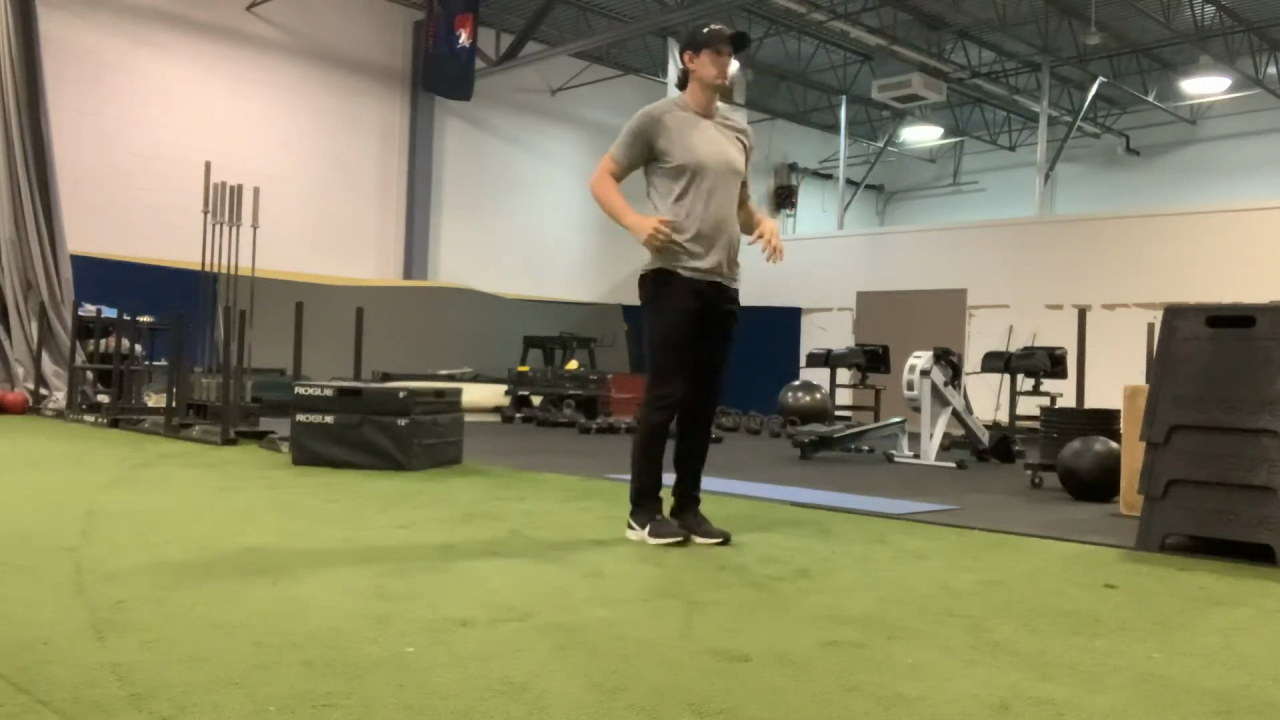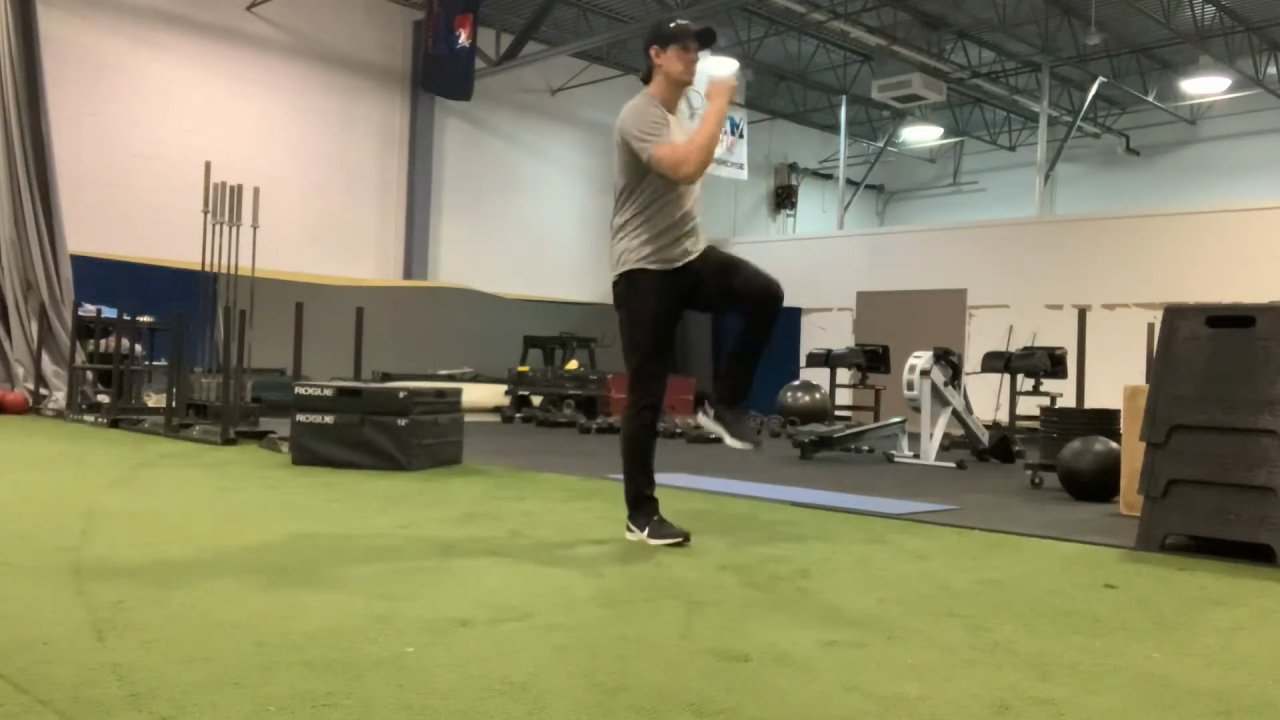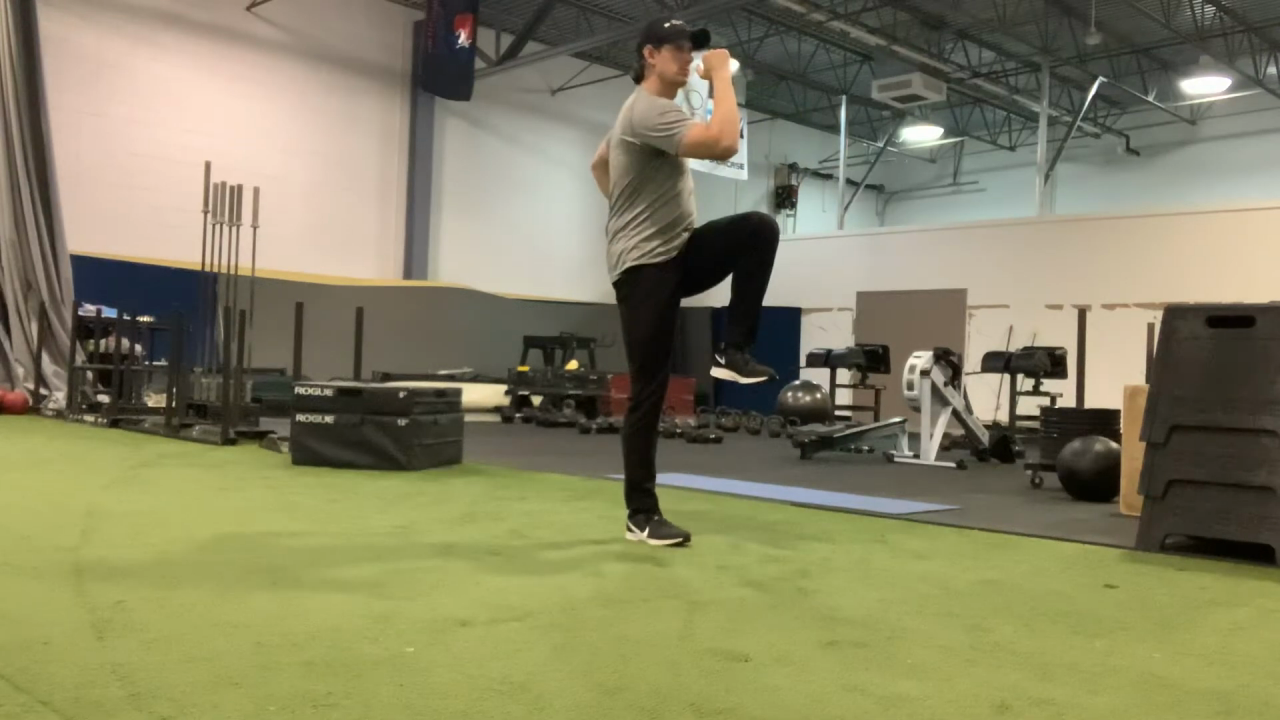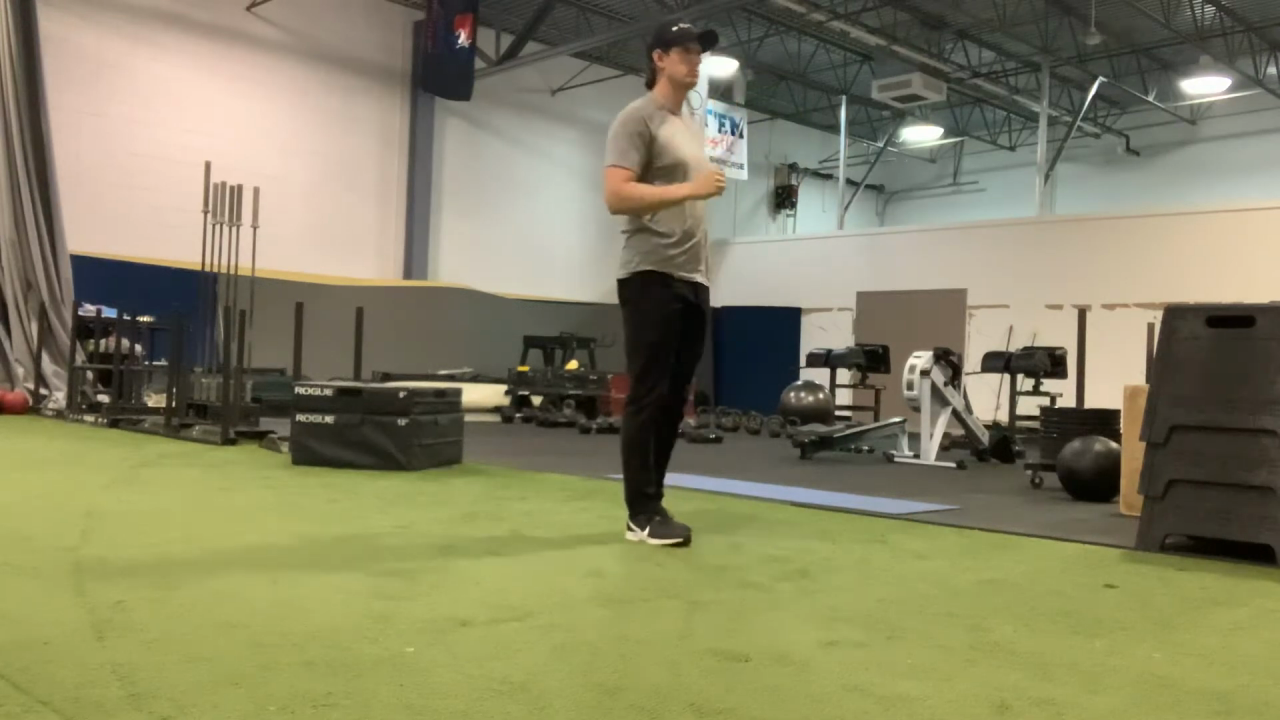
dt=0.7s
person 1, frame 1
left shoulder: (738, 132)
right shoulder: (657, 119)
right elbow: (601, 180)
left wrist: (763, 223)
right wrist: (635, 221)
left hip: (722, 283)
right hip: (672, 278)
left knee: (703, 399)
right knee: (667, 394)
left ankle: (687, 507)
right ankle: (643, 512)
person 1, frame 2
left shoulder: (680, 117)
right shoulder: (641, 113)
right elbow: (687, 168)
right wrist: (717, 106)
left hip: (692, 259)
right hip: (644, 270)
left knee: (766, 296)
right knee: (646, 395)
left ankle: (724, 407)
right ankle: (641, 515)
person 1, frame 3
left shoulder: (651, 109)
right shoulder: (648, 110)
left elbow: (599, 163)
right elbow: (724, 143)
right wrist: (721, 76)
left hip: (680, 251)
right hip: (644, 264)
left knee: (759, 229)
right knee: (648, 392)
left ankle: (734, 352)
right ankle: (641, 514)
person 1, frame 4
left shoulder: (692, 126)
right shoulder: (637, 118)
right elbow: (617, 197)
right wrist: (692, 188)
left hip: (692, 278)
right hip: (651, 276)
left knee: (674, 399)
right knee: (648, 397)
left ankle: (651, 499)
right ankle: (642, 513)
